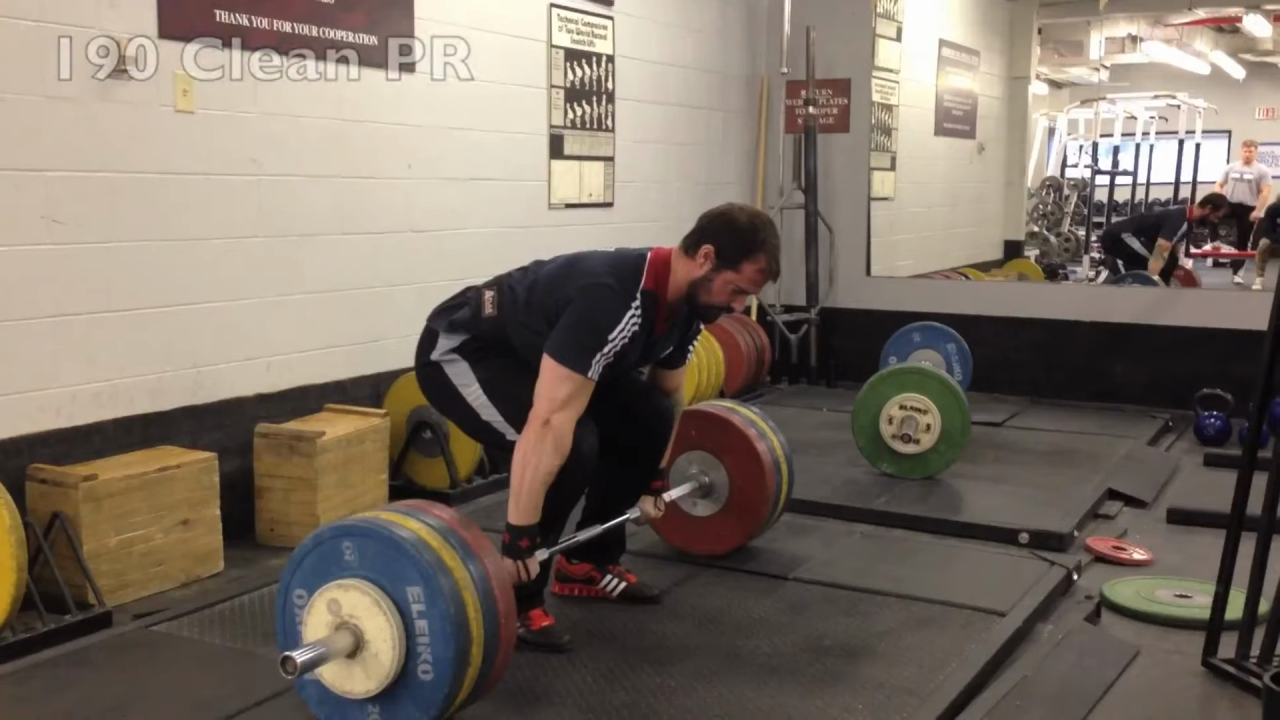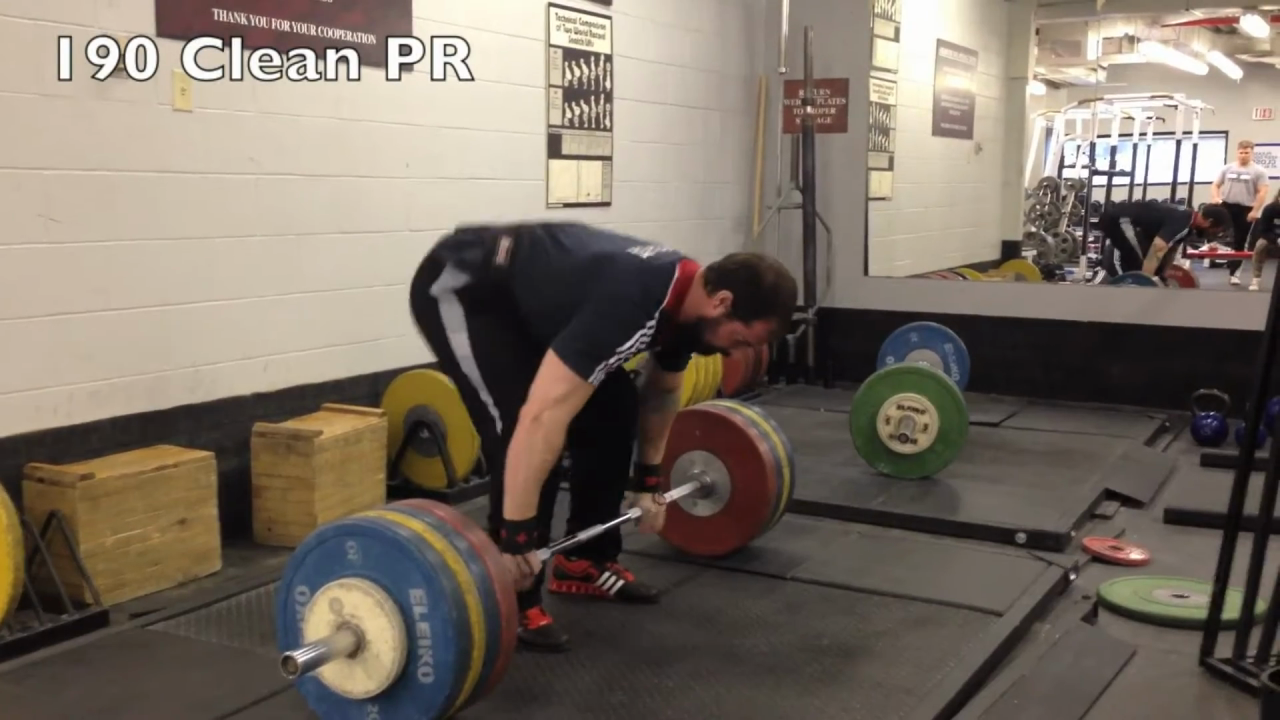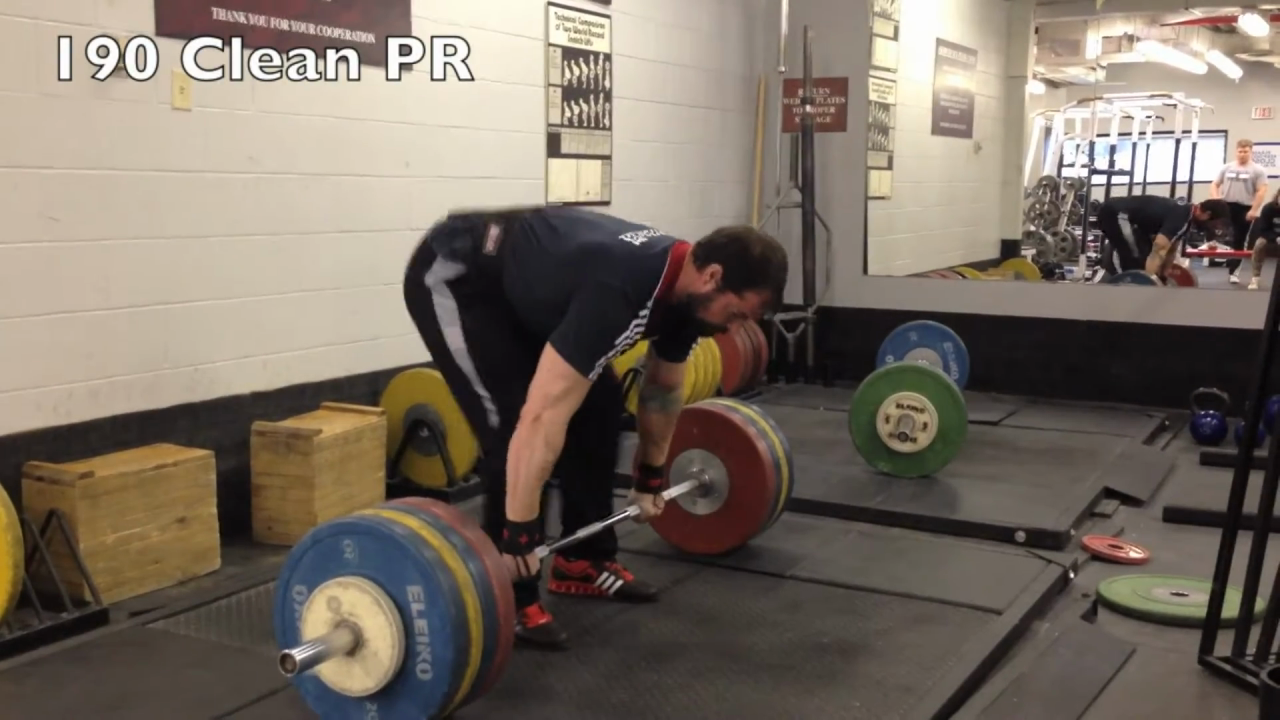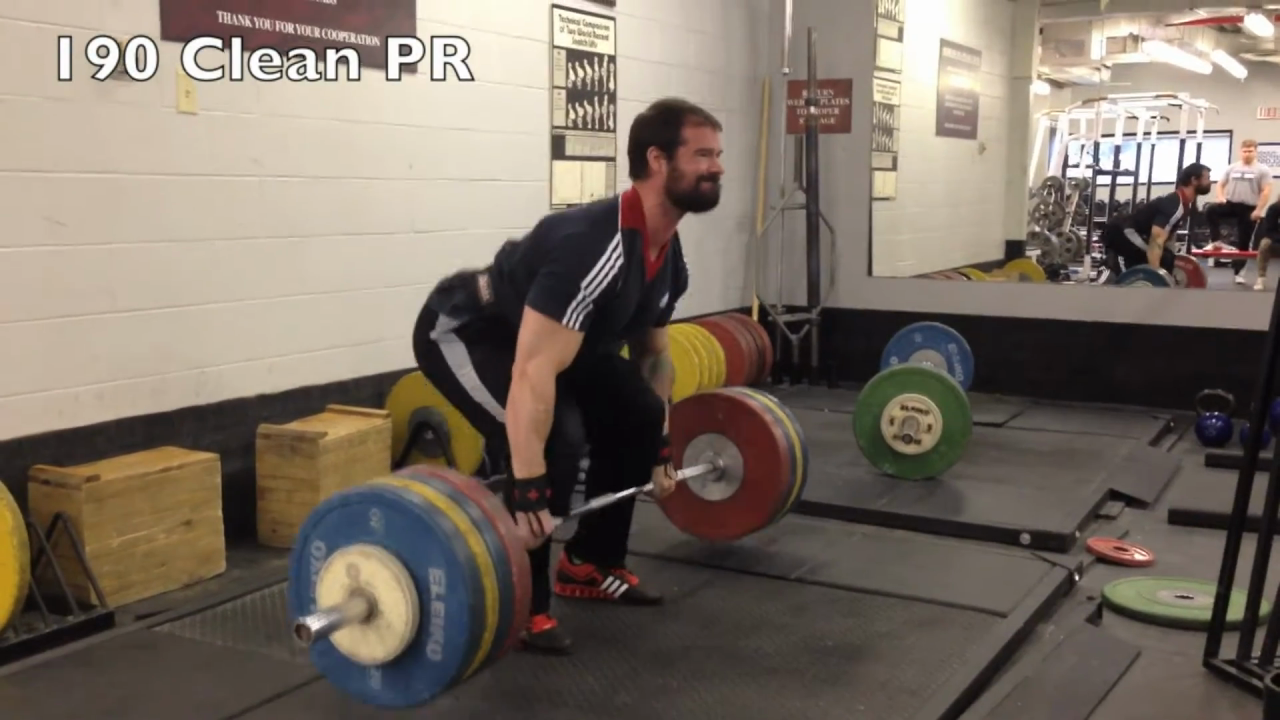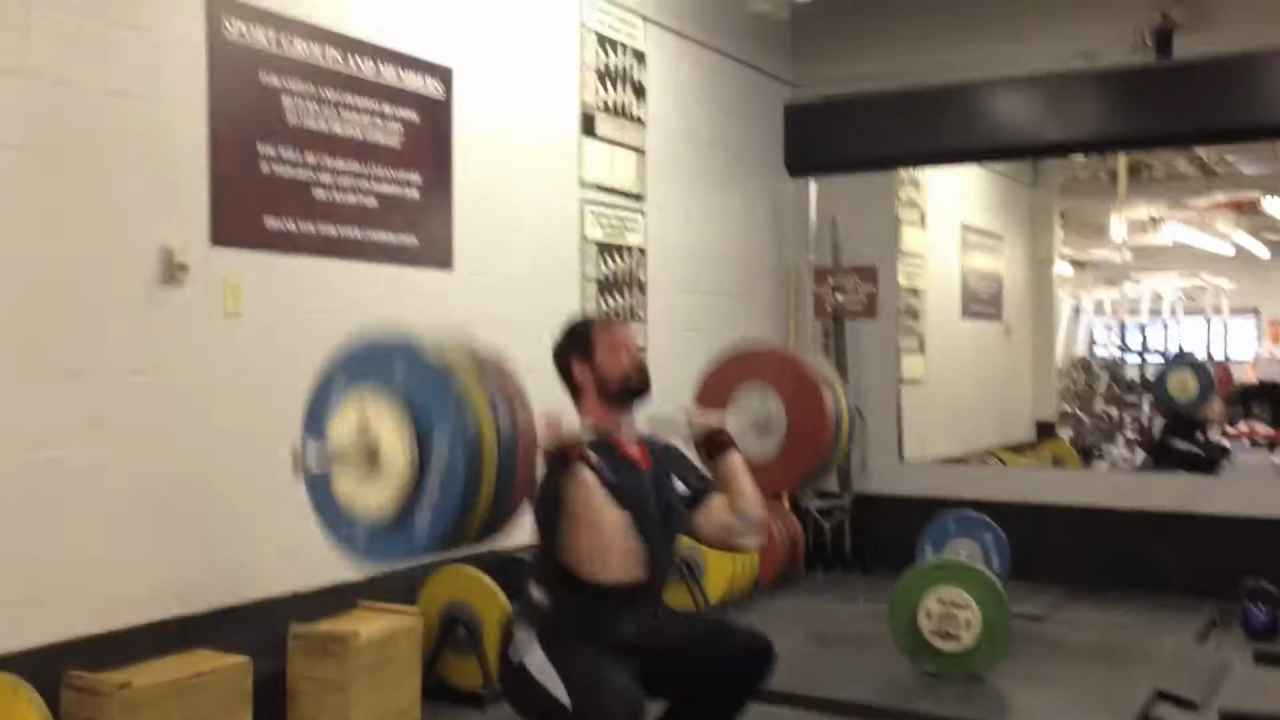
dt=1s
person 1, frame 1
left shoulder: (684, 303)
right shoulder: (610, 297)
left elbow: (667, 394)
right elbow: (551, 421)
left wrist: (652, 483)
right wrist: (518, 540)
left hip: (529, 351)
right hip: (460, 351)
left knee: (648, 418)
right knee: (574, 445)
left ankle: (587, 563)
right ankle: (513, 597)
person 1, frame 2
left shoulder: (686, 292)
right shoulder: (630, 304)
left elbow: (661, 391)
right elbow: (542, 418)
left wrist: (647, 481)
right wrist: (517, 536)
left hip: (524, 293)
right hip: (460, 287)
left knee: (613, 407)
right knee: (520, 426)
left ankle: (584, 561)
person 1, frame 3
left shoulder: (683, 288)
right shoulder: (623, 294)
left elbow: (663, 388)
right elbow: (542, 417)
left wrist: (650, 479)
right wrist: (517, 536)
left hip: (517, 291)
right hip: (456, 279)
left knee: (599, 407)
right knee: (550, 424)
left ankle: (583, 560)
person 1, frame 4
left shoulder: (669, 257)
right shoulder: (593, 248)
left elbow: (652, 353)
right elbow: (532, 378)
left wrist: (660, 451)
right wrist: (527, 496)
left hip: (547, 336)
right hip: (465, 330)
left knee: (634, 416)
right knee: (558, 440)
left ankle: (591, 565)
person 1, frame 5
left shoulder: (665, 460)
right shoulder: (576, 465)
left elbow: (745, 530)
right elbow: (613, 567)
left wrist: (718, 441)
right wrist: (569, 457)
right hip: (559, 644)
left knee: (746, 654)
